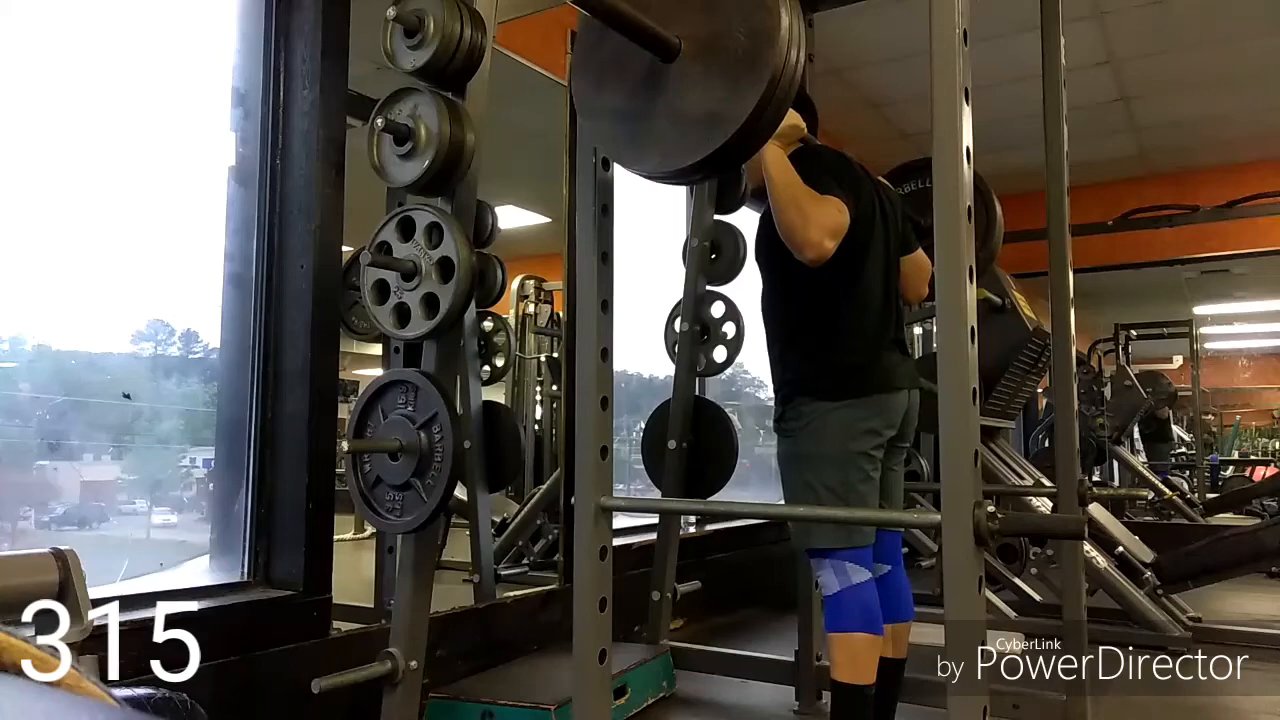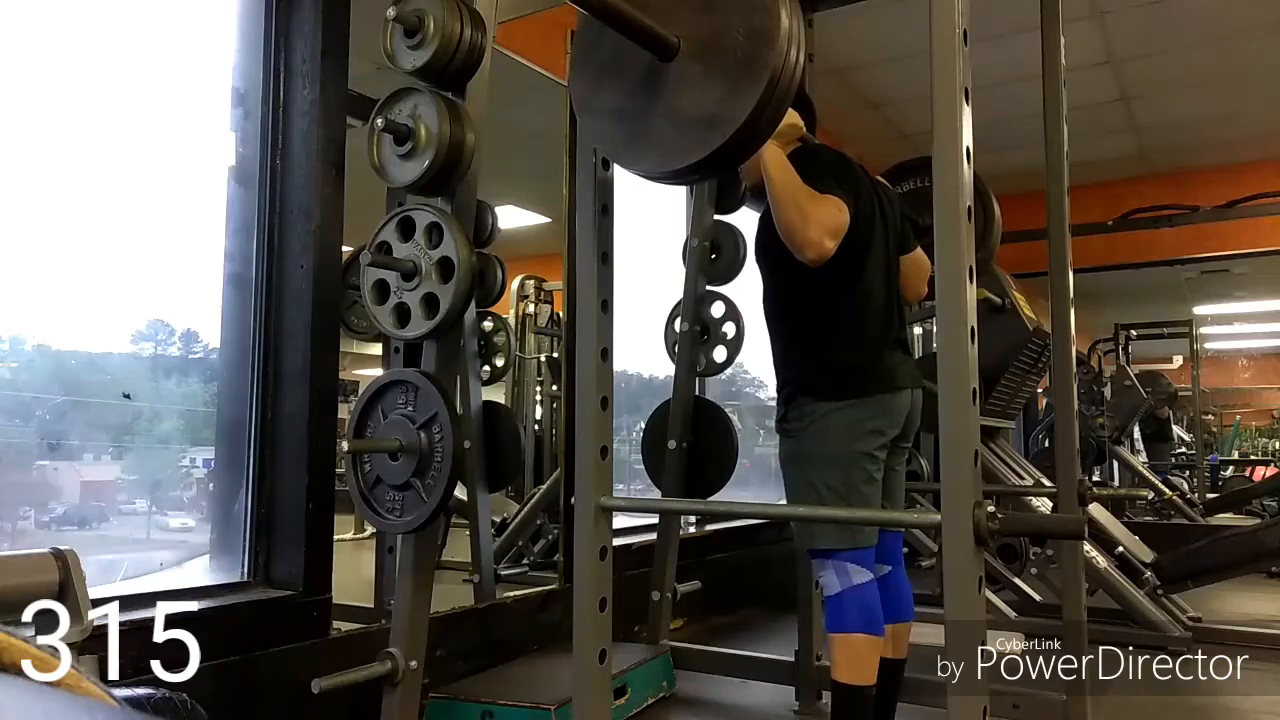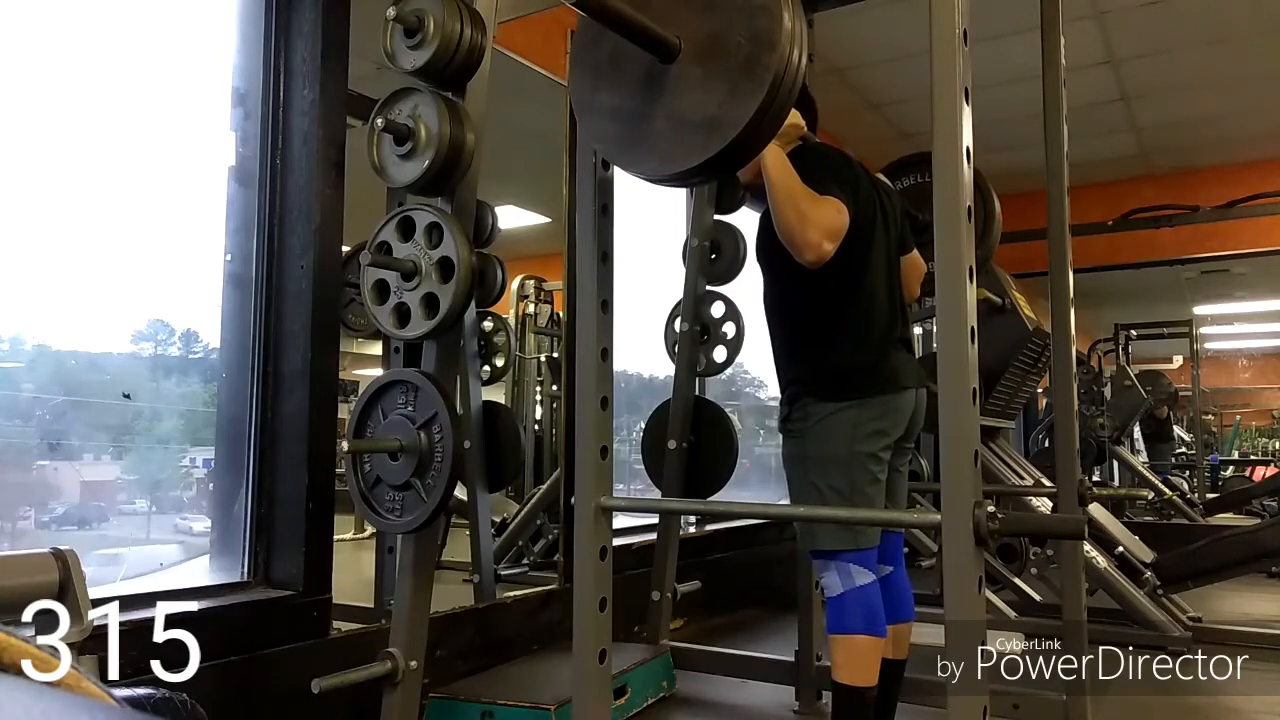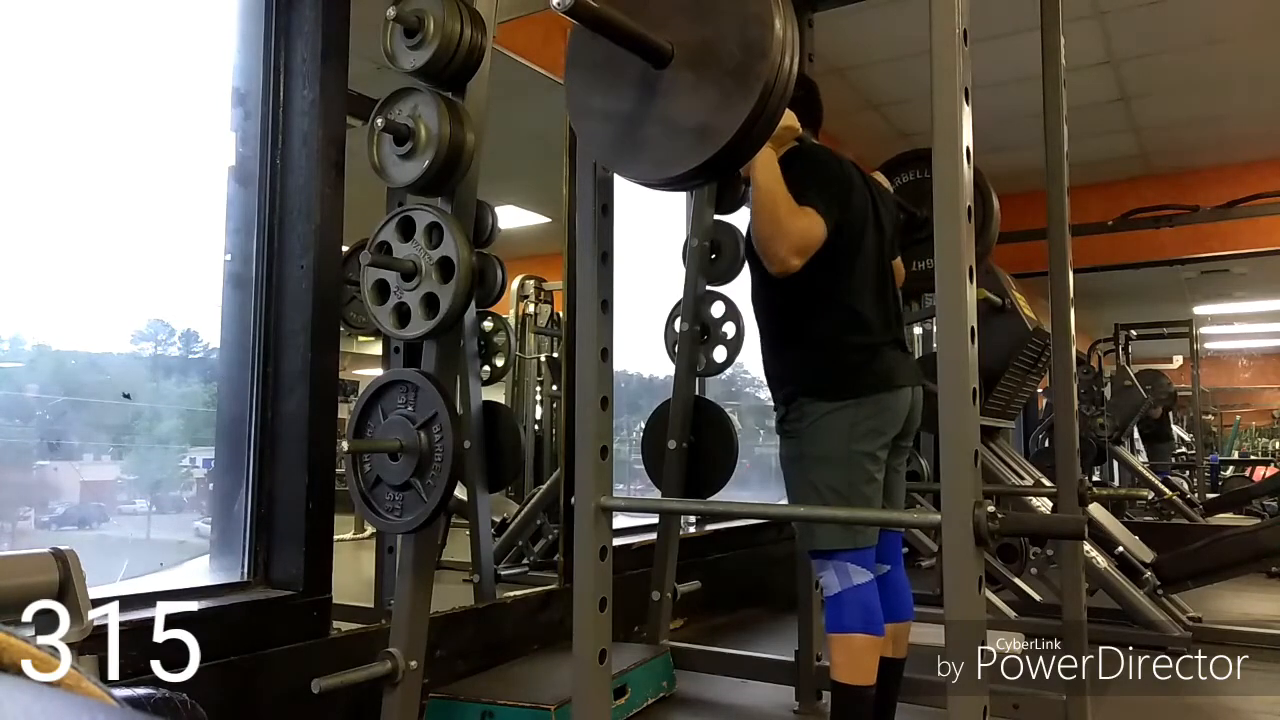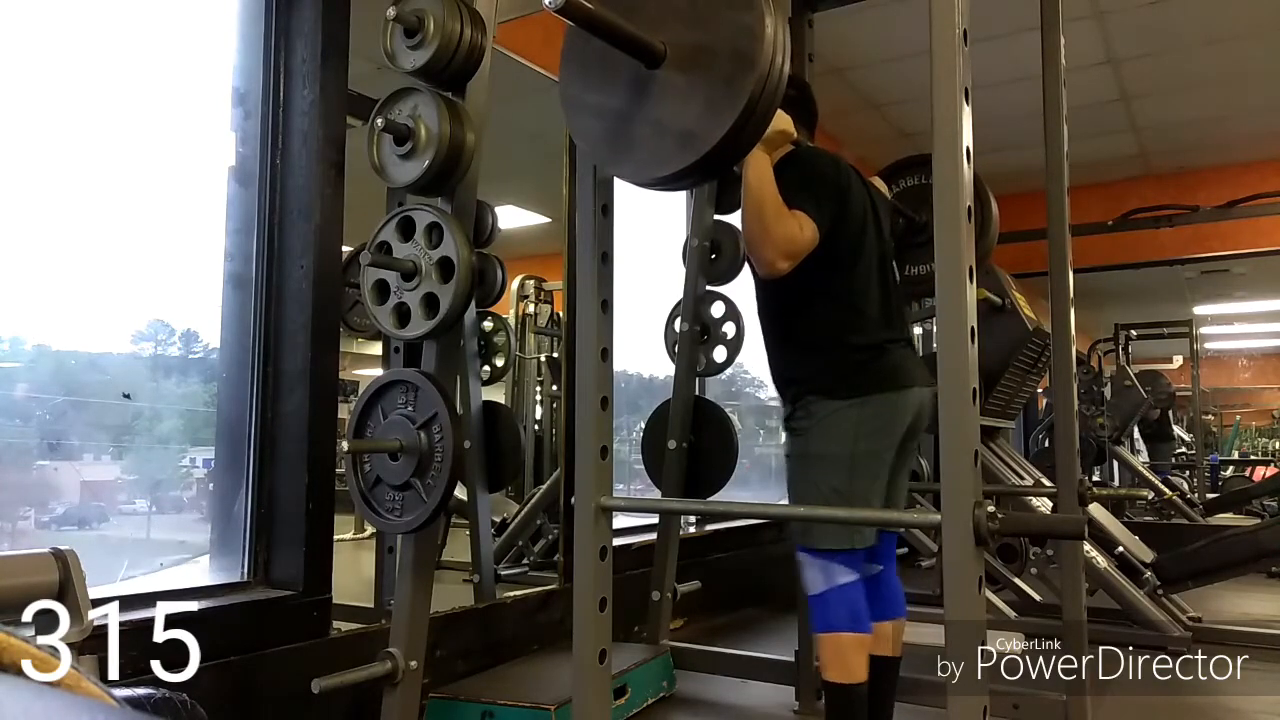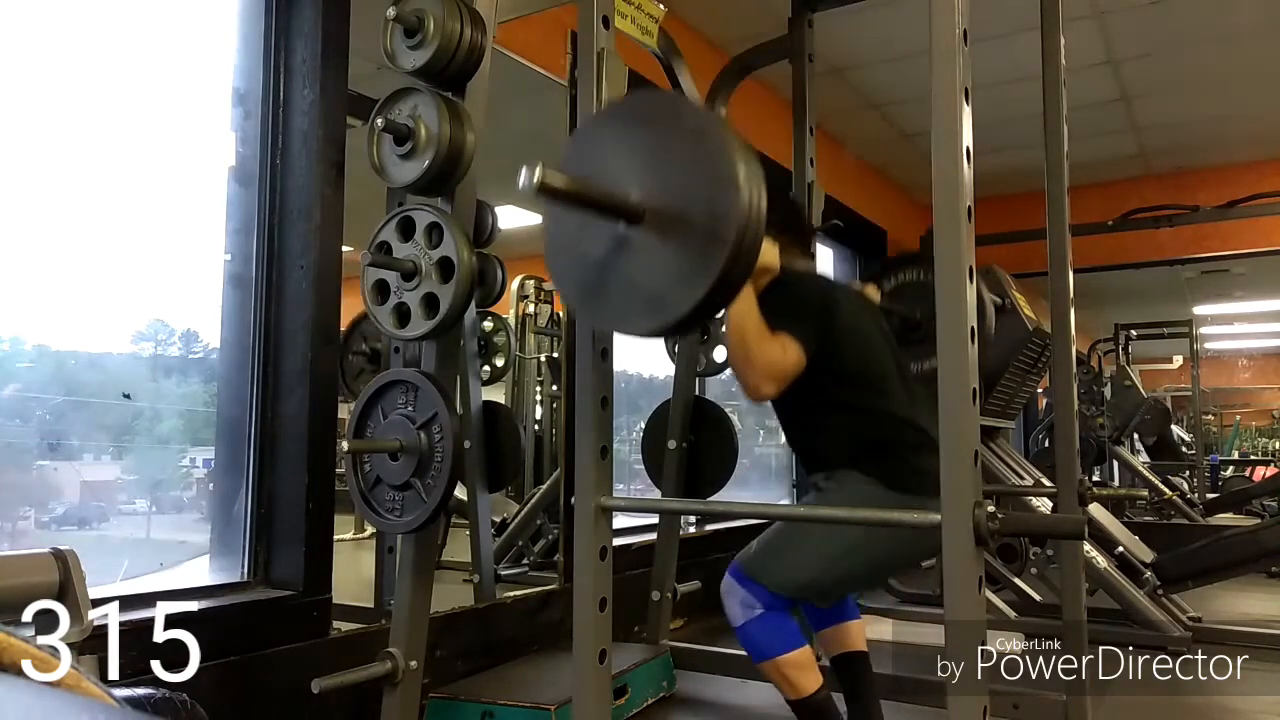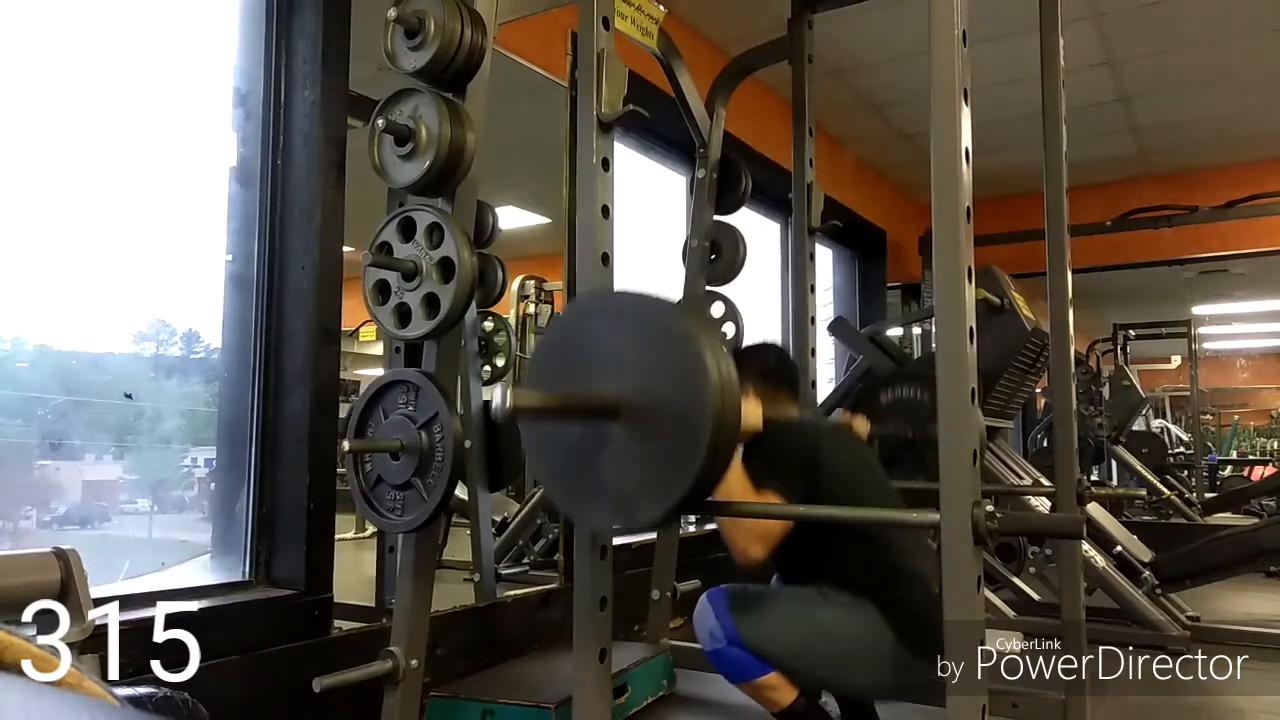
dt=0.7s
person 1, frame 1
left shoulder: (815, 166)
right shoulder: (864, 183)
left elbow: (815, 240)
right elbow: (916, 283)
left wrist: (769, 149)
left hip: (837, 396)
right hip: (886, 388)
left knee: (842, 566)
right knee: (879, 559)
person 1, frame 2
left shoulder: (814, 164)
right shoulder: (862, 182)
left elbow: (816, 240)
right elbow: (916, 281)
left wrist: (768, 148)
left hip: (838, 396)
right hip: (889, 388)
left knee: (845, 566)
right knee: (881, 559)
person 1, frame 3
left shoulder: (814, 164)
right shoulder: (864, 181)
left elbow: (814, 241)
right elbow: (912, 281)
left wrist: (769, 149)
left hip: (842, 395)
right hip: (892, 387)
left knee: (846, 566)
right knee: (881, 560)
person 1, frame 4
left shoulder: (806, 168)
right shoulder: (854, 179)
left elbow: (784, 251)
right elbow: (892, 276)
left wrist: (762, 149)
left hip: (838, 394)
right hip: (886, 386)
left knee: (843, 564)
right knee: (879, 559)
person 1, frame 5
left shoulder: (802, 169)
right shoulder: (849, 180)
left elbow: (774, 252)
left wrist: (755, 149)
left hip: (846, 394)
right hip: (894, 385)
left knee: (830, 564)
right knee: (870, 563)
person 1, frame 6
left shoulder: (791, 292)
right shoulder: (838, 295)
left elbow: (763, 377)
left hip: (886, 486)
right hip: (923, 483)
left knee: (750, 590)
right knee: (813, 577)
person 1, frame 7
left shoulder: (775, 441)
right shoulder: (835, 435)
left elbow: (751, 542)
left hip: (901, 638)
right hip: (924, 623)
left knee: (718, 617)
right knee: (790, 593)
